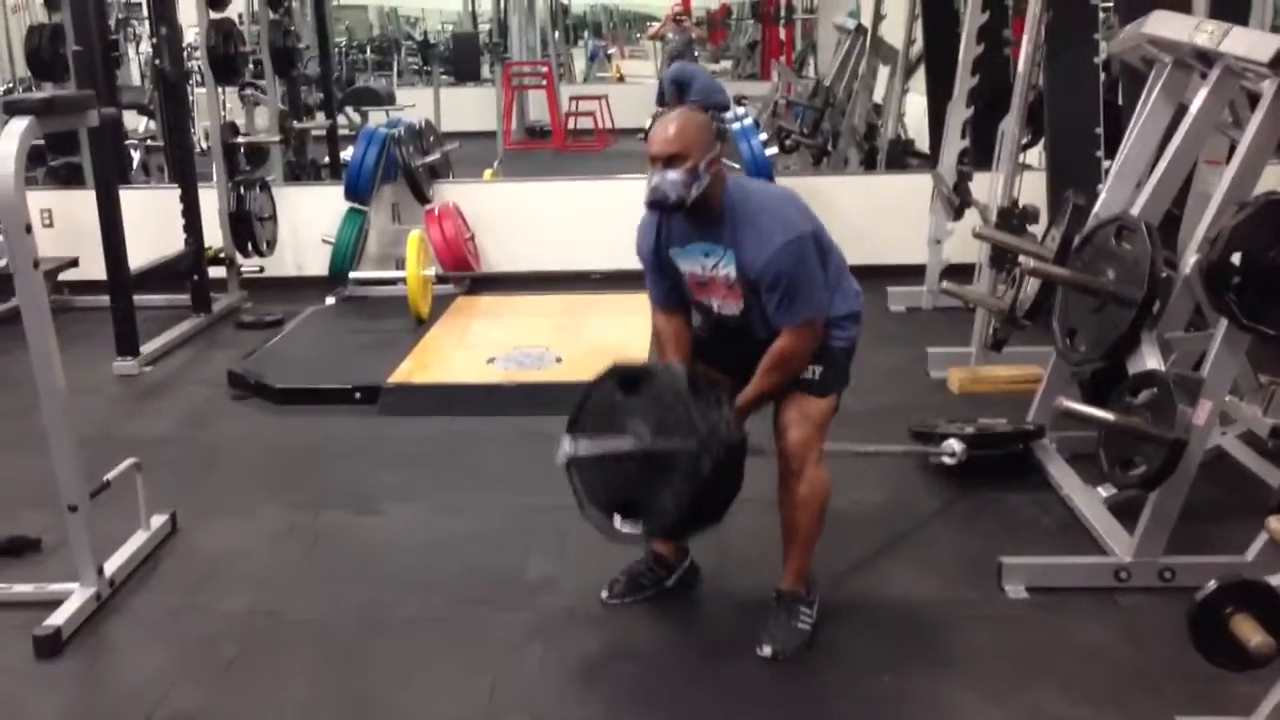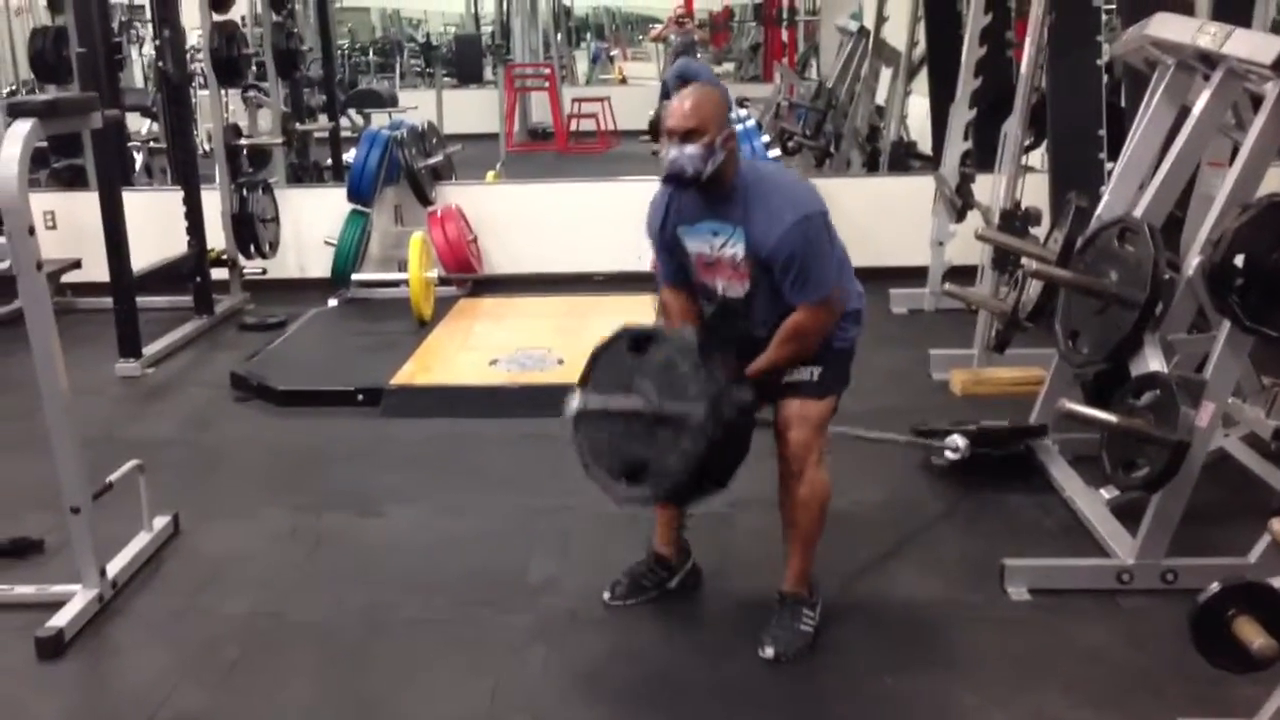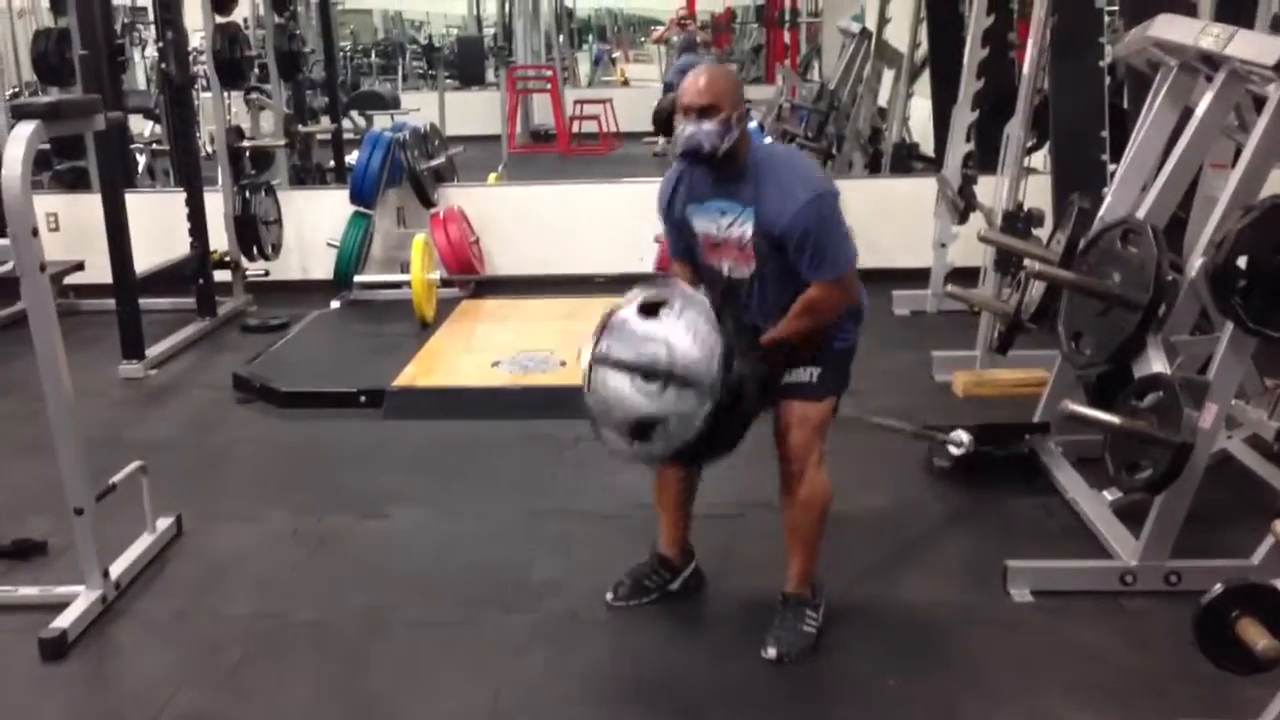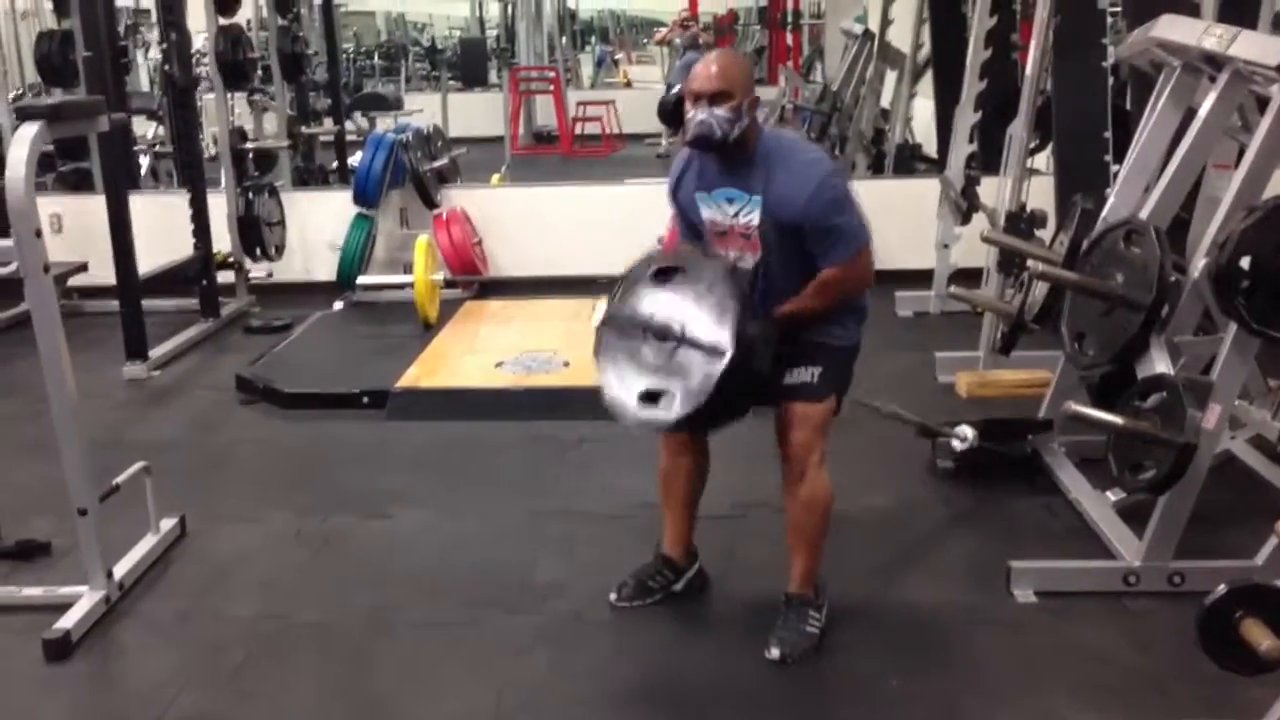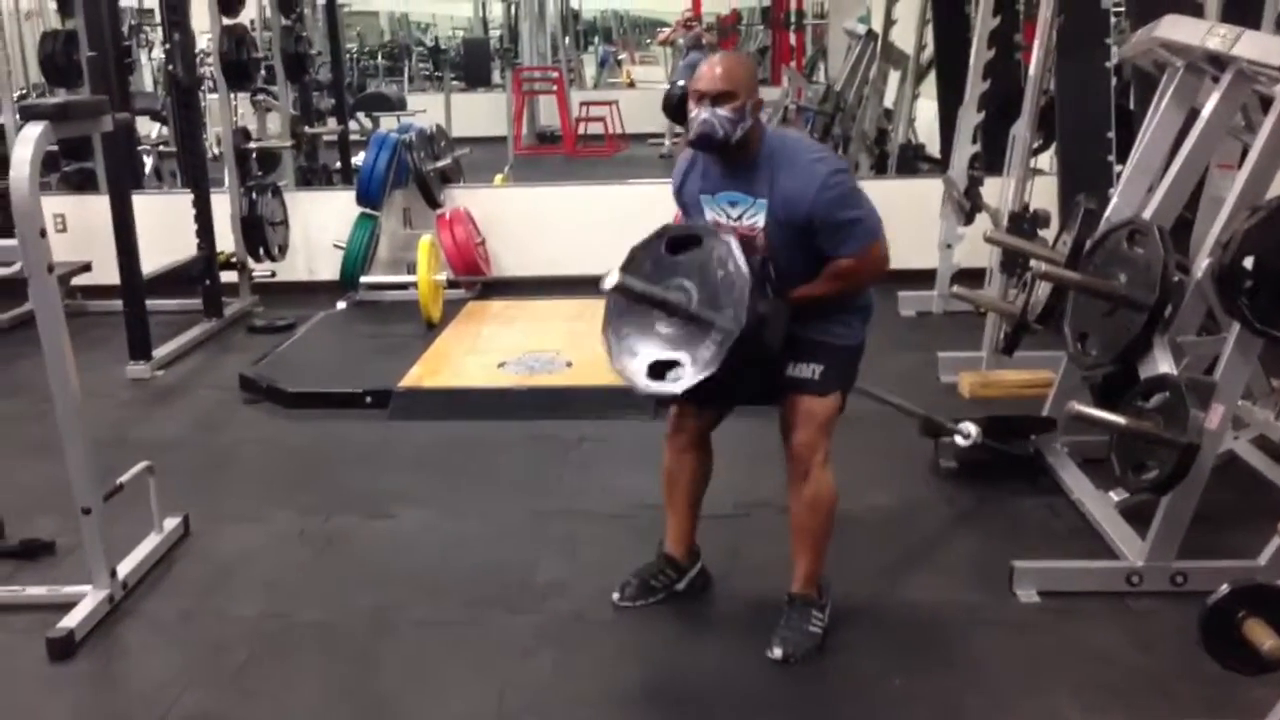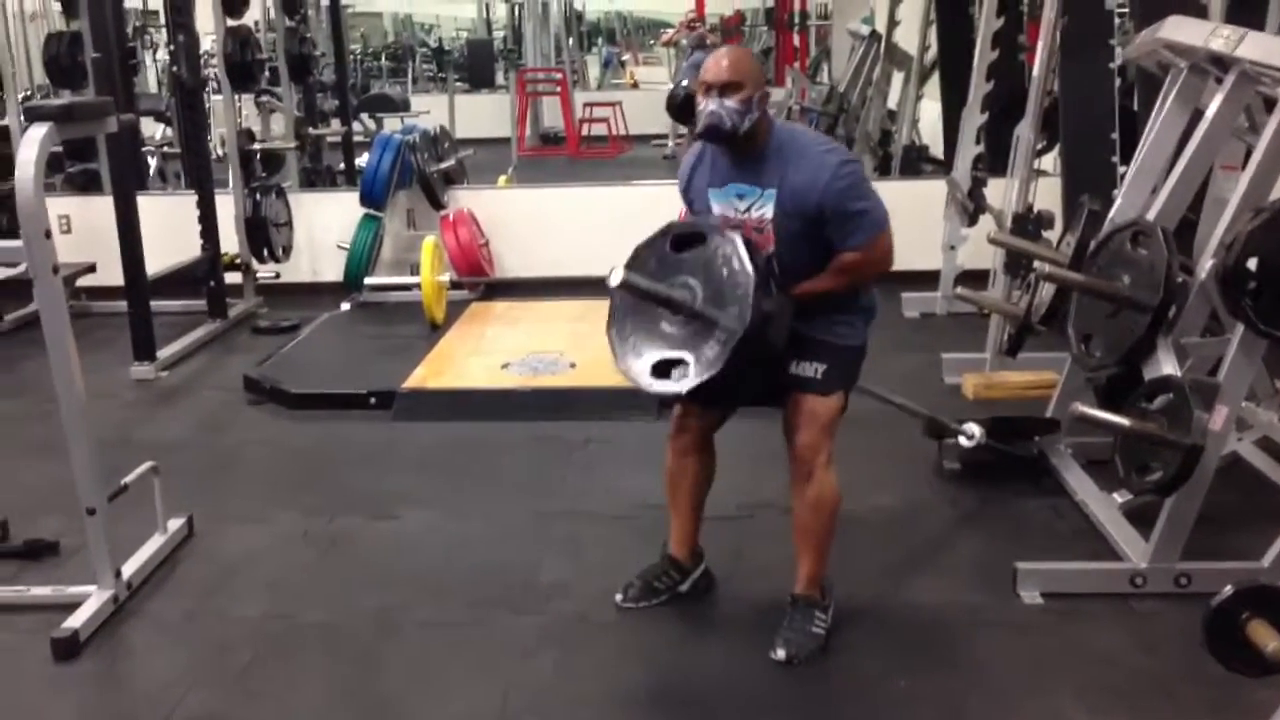
dt=0.1s
person 1, frame 1
left shoulder: (776, 230)
right shoulder: (658, 226)
left elbow: (799, 338)
right elbow: (671, 317)
left wrist: (735, 412)
left hip: (819, 328)
right hip: (730, 326)
left knee: (797, 444)
left ankle: (796, 593)
right ankle: (667, 558)
person 1, frame 2
left shoulder: (785, 210)
right shoulder: (668, 204)
left elbow: (818, 315)
right elbow: (676, 292)
left wrist: (745, 384)
left hip: (813, 328)
right hip: (732, 324)
left knee: (798, 444)
left ankle: (798, 595)
right ankle: (670, 559)
person 1, frame 3
left shoulder: (797, 190)
right shoulder: (678, 184)
left elbow: (833, 295)
right elbow: (684, 266)
left wrist: (756, 353)
left hip: (816, 324)
right hip: (732, 319)
left knee: (798, 446)
left ankle: (802, 596)
right ankle: (673, 561)
person 1, frame 4
left shoulder: (805, 177)
right shoulder: (686, 169)
left elbow: (857, 271)
left wrist: (771, 320)
left hip: (816, 324)
left knee: (801, 447)
right knee: (680, 423)
left ankle: (805, 597)
right ankle: (677, 562)
person 1, frame 5
left shoulder: (811, 175)
right shoulder: (690, 169)
left elbow: (871, 261)
left wrist: (783, 301)
left hip: (821, 319)
left knee: (805, 446)
right knee: (683, 421)
left ankle: (808, 596)
right ankle: (679, 560)
person 1, frame 6
left shoulder: (821, 170)
right shoulder: (698, 165)
left elbow: (874, 256)
left wrist: (790, 295)
left hip: (824, 317)
left knee: (808, 446)
right knee: (686, 423)
left ankle: (810, 598)
right ankle: (682, 563)
